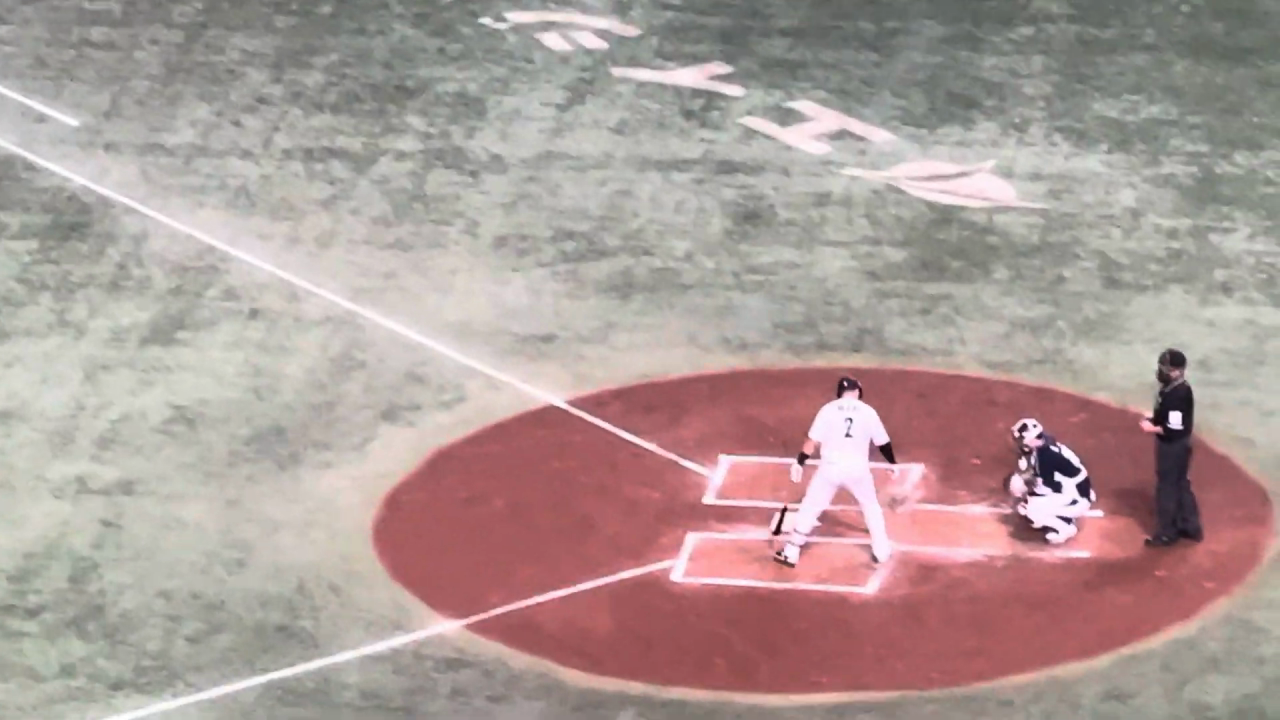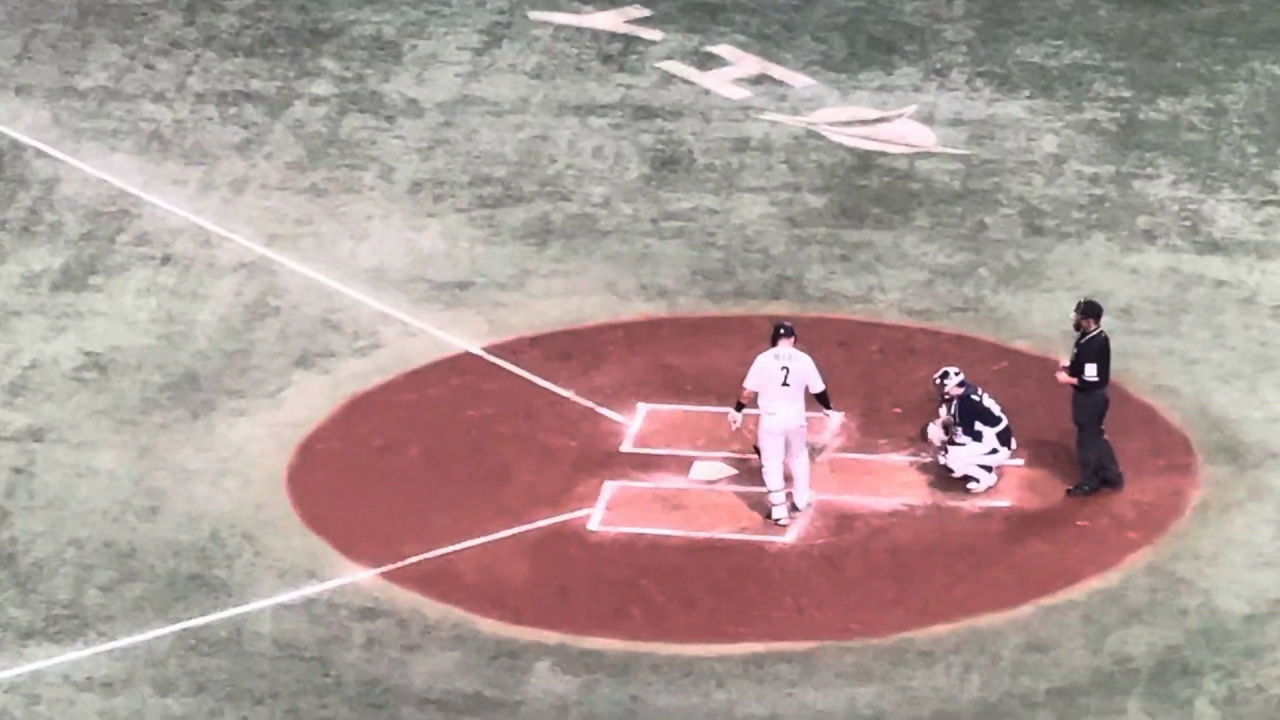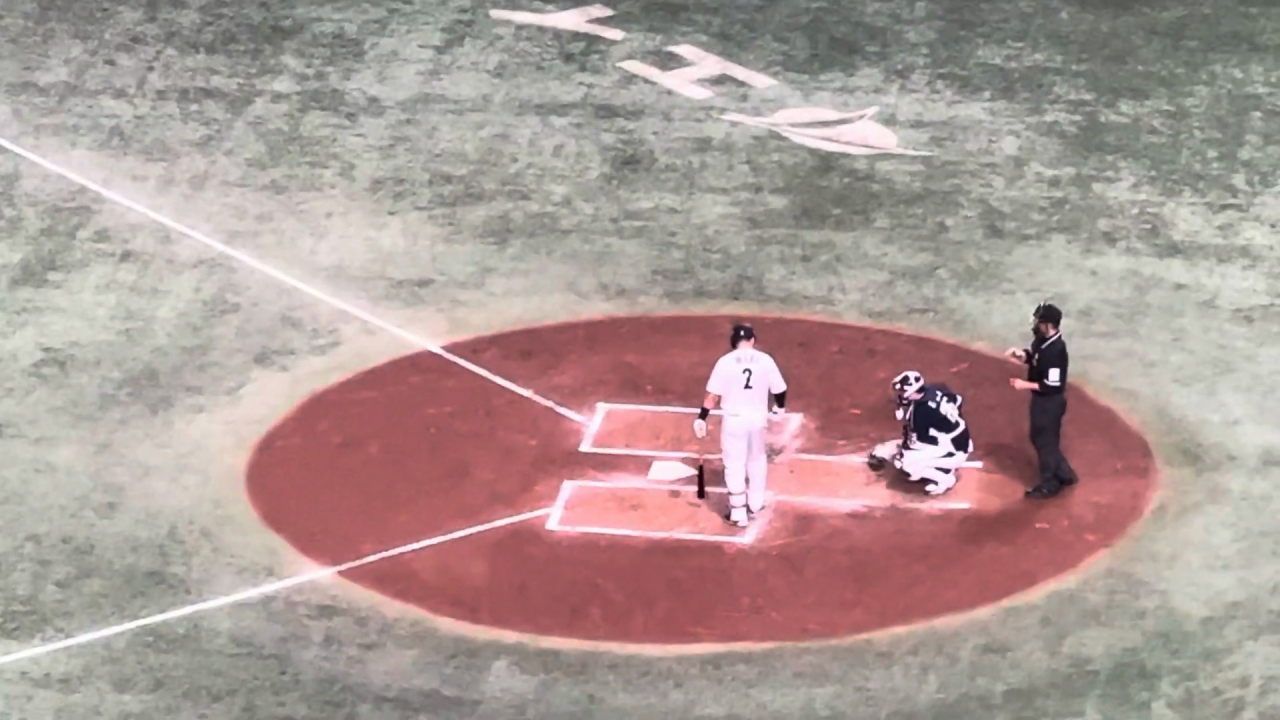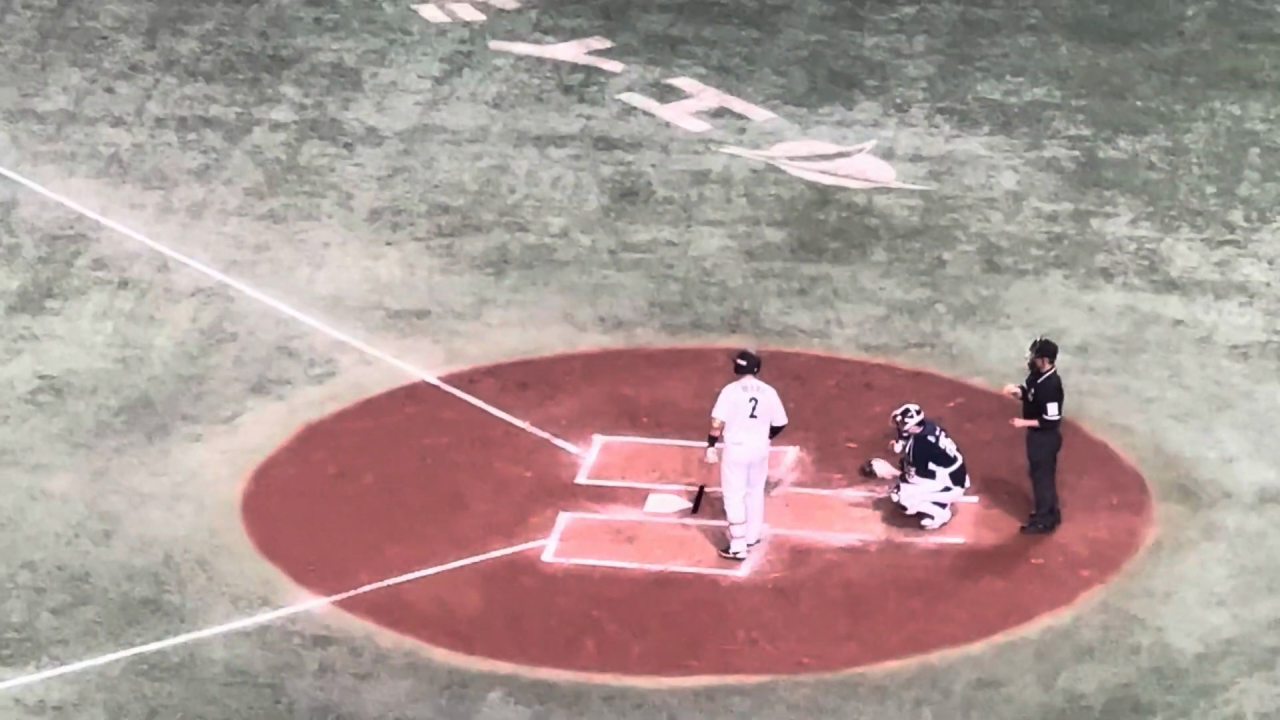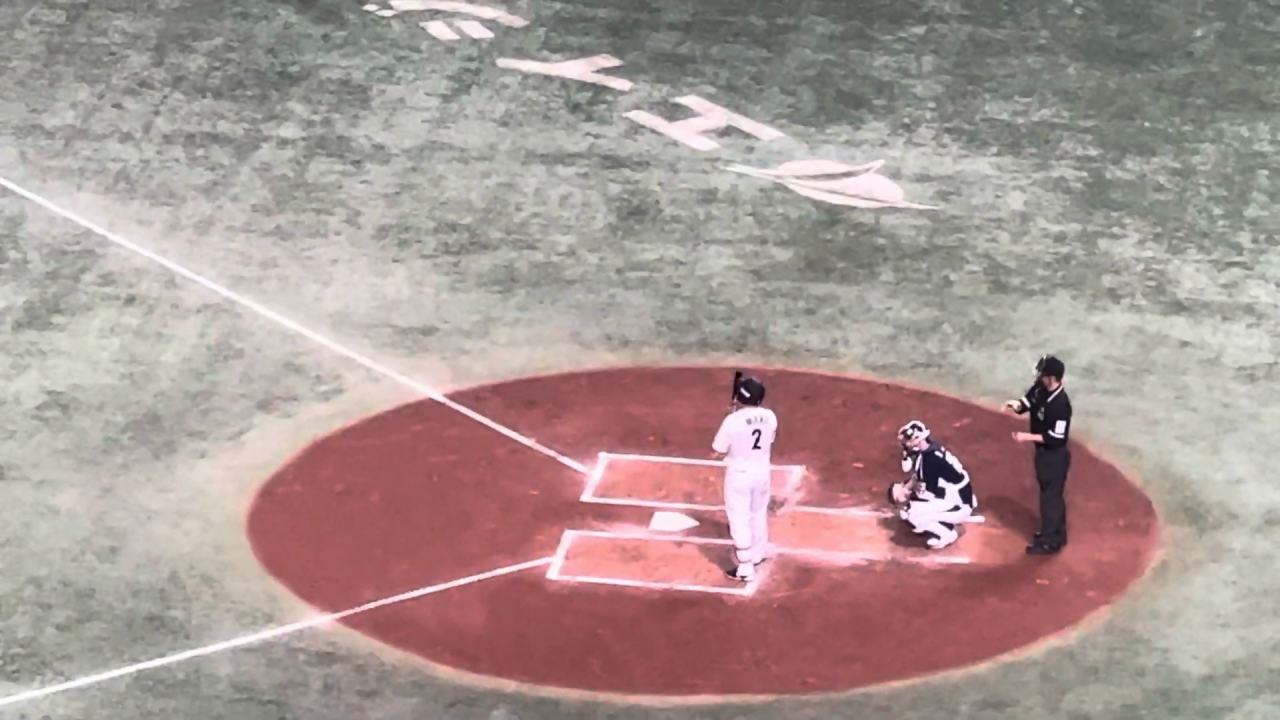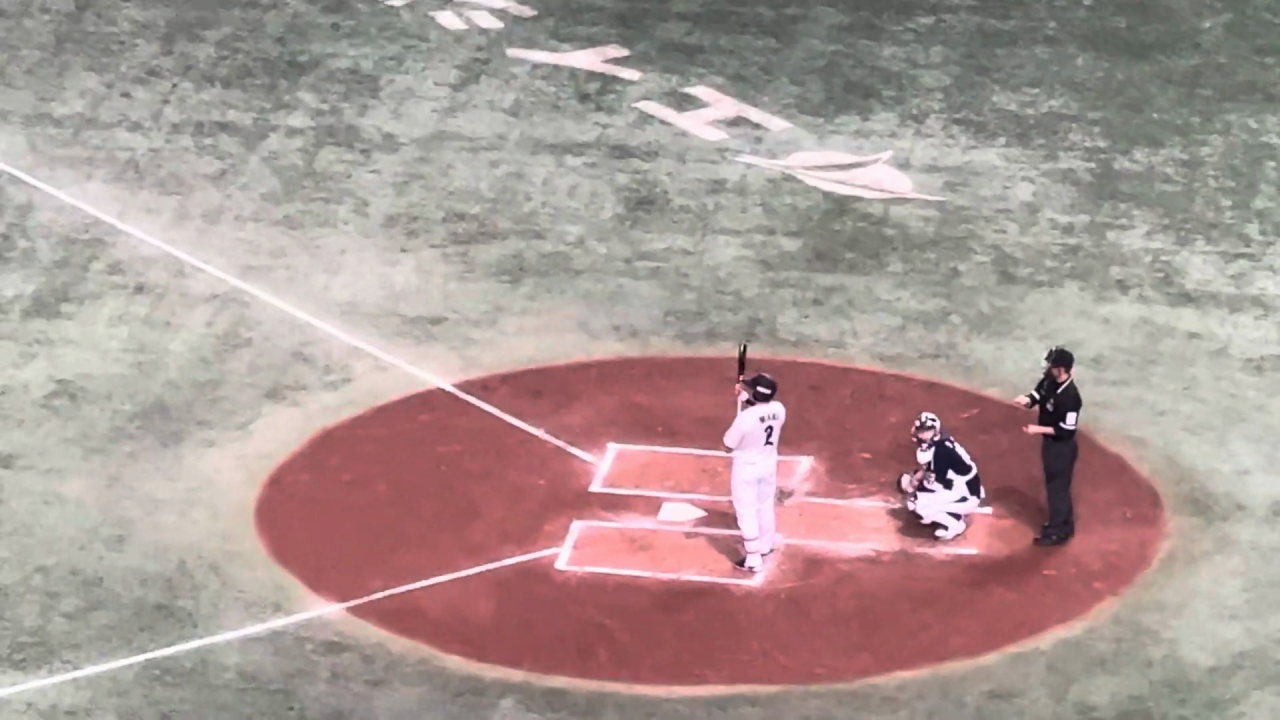
dt=0.5s
person 1, frame 1
left shoulder: (829, 410)
right shoulder: (868, 412)
left elbow: (813, 441)
right elbow: (883, 442)
left wrist: (799, 464)
right wrist: (892, 463)
left hip: (831, 468)
right hip: (857, 469)
left knee: (809, 507)
right knee: (871, 507)
left ankle: (791, 553)
right ankle: (882, 552)
person 1, frame 2
left shoulder: (764, 359)
right shoulder: (804, 359)
left elbow: (748, 391)
right elbow: (818, 390)
left wrist: (737, 411)
right wrist: (829, 409)
left hip: (771, 418)
right hip: (795, 418)
left knee: (772, 464)
right knee: (799, 456)
left ankle: (779, 512)
right ankle: (801, 501)
person 1, frame 3
left shoulder: (725, 362)
right shoulder: (766, 360)
left elbow: (713, 395)
right elbow: (780, 390)
left wrist: (701, 419)
right wrist: (779, 406)
left hip: (734, 420)
right hip: (758, 419)
left knee: (734, 466)
right knee: (757, 460)
left ankle: (738, 514)
right ankle: (755, 504)
person 1, frame 4
left shoulder: (731, 390)
right shoulder: (769, 391)
left elbow: (717, 423)
right elbow: (781, 423)
left wrist: (711, 446)
left hip: (736, 449)
right hip: (759, 449)
left knee: (734, 497)
right knee: (755, 493)
left ankle: (737, 546)
right ankle: (751, 537)
person 1, frame 5
left shoulder: (732, 421)
right shoulder: (770, 417)
left elbow: (717, 451)
left hip: (739, 476)
right hip: (762, 473)
left knee: (739, 521)
right knee: (758, 515)
left ankle: (745, 569)
right ankle: (757, 555)
person 1, frame 6
left shoulder: (745, 417)
right shoulder: (779, 410)
left elbow: (728, 445)
right wrist: (747, 399)
left hip: (746, 468)
right hip: (768, 465)
left knee: (746, 513)
right knee: (765, 506)
left ankle: (753, 560)
right ankle: (765, 546)
person 2, frame 1
left shoulder: (1175, 395)
right shoulder: (1180, 388)
left elbow: (1174, 429)
left wrist: (1152, 428)
right wrist: (1155, 416)
left hip: (1172, 447)
right hip: (1179, 445)
left knee: (1166, 489)
right knee: (1181, 485)
left ankle: (1167, 533)
right ankle: (1191, 528)
person 2, frame 2
left shoulder: (1090, 346)
right shoulder: (1098, 337)
left elbow: (1089, 380)
left wrist: (1067, 379)
right wrist: (1071, 364)
left hip: (1089, 397)
right hip: (1096, 395)
left knee: (1087, 440)
right knee: (1096, 436)
left ankle: (1089, 483)
right ankle: (1112, 476)
person 2, frame 3
left shoulder: (1054, 351)
right shoulder: (1043, 339)
left elbow: (1052, 386)
right elbow: (1032, 356)
left wrist: (1025, 385)
right wrist: (1020, 354)
left hip: (1049, 402)
right hip: (1042, 400)
left knee: (1045, 442)
right knee: (1039, 438)
left ankle: (1048, 485)
right ankle: (1064, 474)
person 2, frame 4
left shoulder: (1050, 385)
right shoulder: (1037, 374)
left elbow: (1052, 420)
right elbow: (1027, 394)
left wrist: (1024, 423)
right wrist: (1016, 391)
left hip: (1045, 437)
right hip: (1036, 434)
left knee: (1042, 477)
right knee: (1038, 475)
left ankle: (1044, 520)
right ankle: (1049, 512)
person 2, frame 5
left shoulder: (1059, 404)
right shoulder: (1040, 390)
left elbow: (1055, 438)
right elbow: (1025, 403)
left wrist: (1027, 437)
right wrist: (1016, 405)
left hip: (1054, 455)
right hip: (1043, 451)
left knee: (1050, 497)
right knee: (1051, 494)
left ankle: (1050, 541)
right ankle: (1057, 533)
person 2, frame 6
left shoulder: (1069, 395)
right shoulder: (1049, 381)
left elbow: (1066, 429)
right elbow: (1036, 396)
left wrist: (1038, 429)
right wrist: (1026, 400)
left hip: (1062, 447)
right hip: (1050, 443)
left knee: (1058, 487)
right knee: (1055, 485)
left ankle: (1058, 532)
right ankle: (1064, 524)
